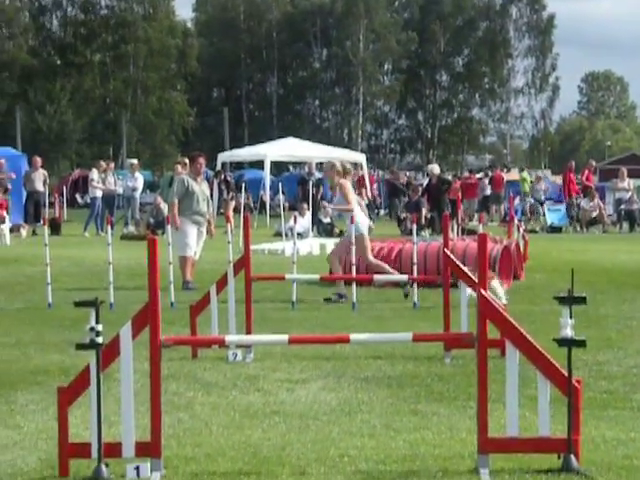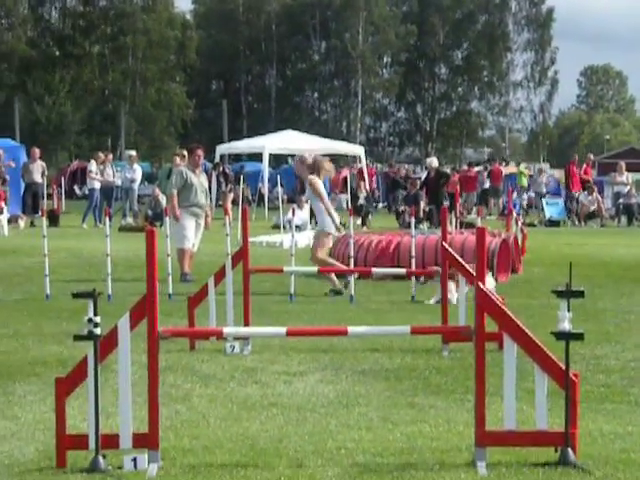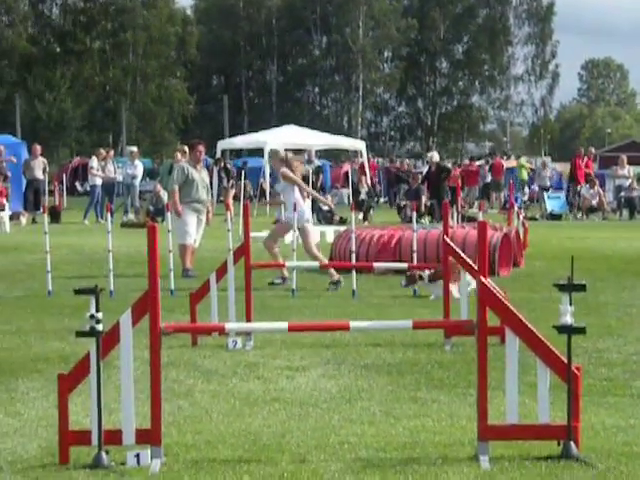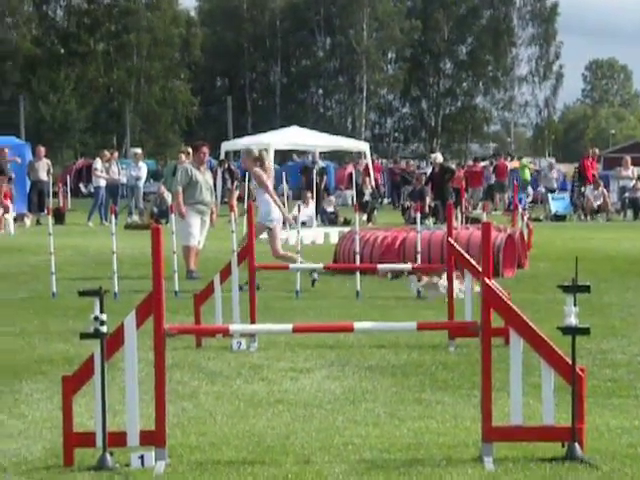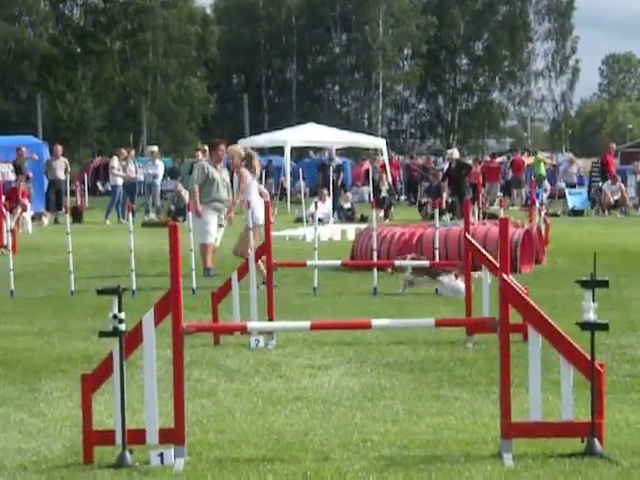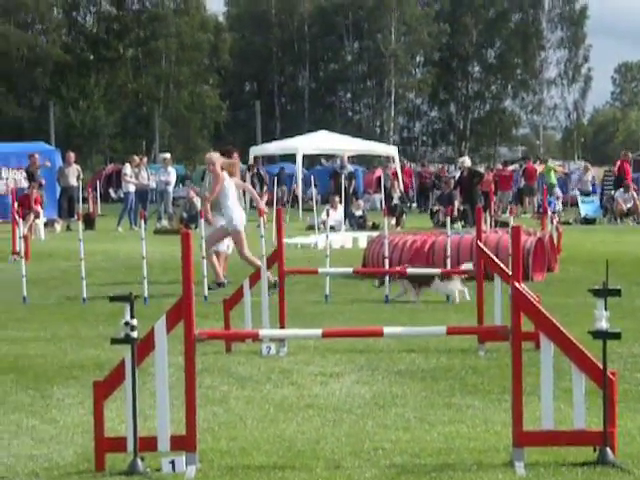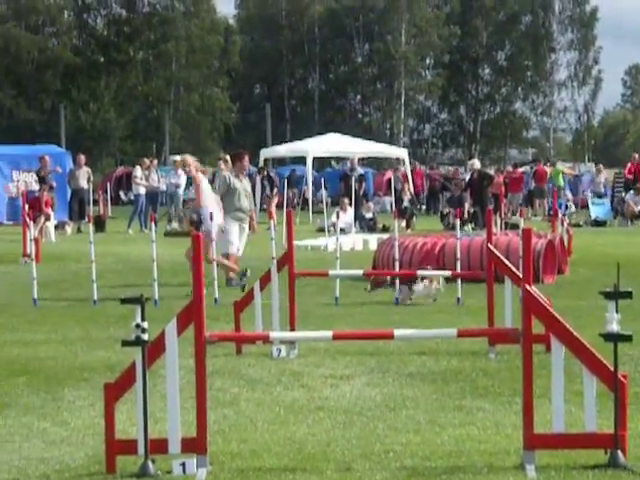
dt=0.1s
person 1, frame 1
left shoulder: (342, 184)
right shoulder: (338, 185)
left elbow: (351, 207)
right elbow: (356, 200)
left wrist: (332, 208)
right wrist: (361, 216)
left hip: (358, 226)
right hip: (354, 226)
left knee: (369, 261)
right knee: (333, 257)
right ankle: (341, 292)
person 1, frame 2
left shoulder: (311, 179)
right shoulder: (313, 179)
left elbow: (324, 200)
left wrist: (335, 222)
left hip: (327, 221)
right hip: (324, 221)
left knee: (316, 256)
right knee: (317, 256)
right ankle: (337, 287)
person 1, frame 3
left shoulder: (283, 172)
right shoulder: (287, 172)
left elbow: (302, 186)
left wrist: (321, 199)
left hip: (297, 213)
right hip: (302, 214)
left knee: (269, 242)
right knee: (311, 251)
left ankle: (283, 275)
right ankle: (335, 278)
person 1, frame 4
left shoulder: (255, 172)
right shoulder: (263, 171)
left elbow: (271, 192)
left wrist: (283, 212)
left hip: (268, 215)
right hip: (273, 214)
left knee: (245, 244)
right knee: (277, 254)
right ankle: (310, 270)
person 1, frame 5
left shoulder: (243, 173)
right shoulder: (248, 172)
left elbow: (239, 196)
right elbow: (262, 190)
left wrist: (230, 211)
left hip: (254, 213)
right hip: (256, 212)
left knee: (245, 251)
right knee: (238, 251)
left ankle: (266, 277)
person 1, frame 6
left shoulder: (219, 176)
right shoulder: (228, 177)
left elbow: (210, 197)
right elbow: (247, 186)
right wrist: (259, 202)
left hip: (233, 218)
right hip: (232, 219)
left knee: (244, 255)
right knee: (207, 243)
left ankle: (271, 280)
right ankle: (220, 280)
person 1, frame 7
left shoulder: (197, 178)
right shoulder: (201, 179)
left elbow: (199, 201)
right elbow: (214, 198)
left hip: (210, 218)
right hip: (211, 217)
left knee: (209, 258)
right knee: (189, 254)
left ankle: (239, 272)
person 2, frame 1
left shoulder: (205, 183)
right shoulder: (183, 179)
left elbow: (208, 205)
right elbow: (174, 199)
left wrist: (211, 223)
right wrist: (175, 217)
left hip: (201, 223)
right hip: (186, 221)
left knee: (195, 253)
right knee: (187, 251)
left ankle: (190, 280)
right ankle: (186, 281)
person 2, frame 2
left shoulder: (203, 175)
right shoulder: (181, 171)
left elbow: (206, 197)
right elbow: (173, 191)
left wrist: (208, 215)
right wrist: (174, 209)
left hip: (199, 215)
right hip: (185, 213)
left knee: (193, 245)
right knee: (185, 244)
left ankle: (189, 272)
right ankle: (184, 273)
person 2, frame 3
left shoulder: (204, 171)
right shoulder: (182, 167)
left elbow: (207, 192)
right elbow: (174, 186)
left wrist: (209, 210)
right wrist: (176, 204)
left hip: (201, 211)
right hip: (186, 209)
left knee: (195, 241)
right knee: (187, 239)
left ankle: (190, 268)
right ankle: (186, 269)
person 2, frame 4
left shoulder: (208, 172)
right shoulder: (186, 168)
left elbow: (211, 194)
right elbow: (178, 188)
left wrist: (213, 211)
right wrist: (180, 205)
left hip: (205, 212)
right hip: (190, 210)
left knee: (198, 243)
right knee: (190, 241)
left ankle: (194, 269)
right ankle: (190, 270)
person 2, frame 5
left shoulder: (224, 170)
right shoulder: (202, 166)
left elbow: (228, 191)
right elbow: (194, 186)
right wrist: (196, 204)
left hip: (221, 210)
right hip: (207, 208)
left knee: (215, 240)
right knee: (207, 239)
left ankle: (211, 267)
right ankle: (207, 268)
person 2, frame 6
left shoulder: (235, 177)
right shoulder: (215, 173)
left elbow: (240, 198)
right elbow: (206, 193)
left wrist: (242, 215)
right wrist: (207, 212)
left hip: (233, 216)
right hip: (219, 215)
left knee: (227, 247)
right knee: (219, 245)
left ankle: (223, 274)
right ankle: (219, 275)
person 2, frame 7
left shoulder: (246, 180)
right shoulder: (225, 176)
left elbow: (250, 201)
right elbow: (217, 196)
left wrist: (253, 219)
left hip: (244, 220)
right hip: (229, 218)
left knee: (238, 250)
right knee: (230, 248)
left ankle: (234, 276)
right ankle: (229, 277)
